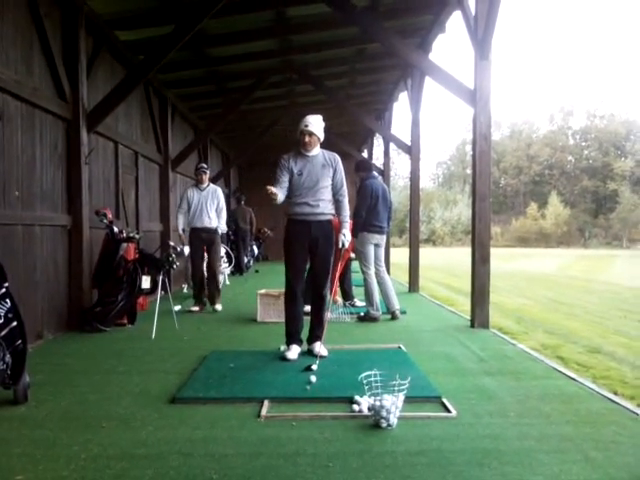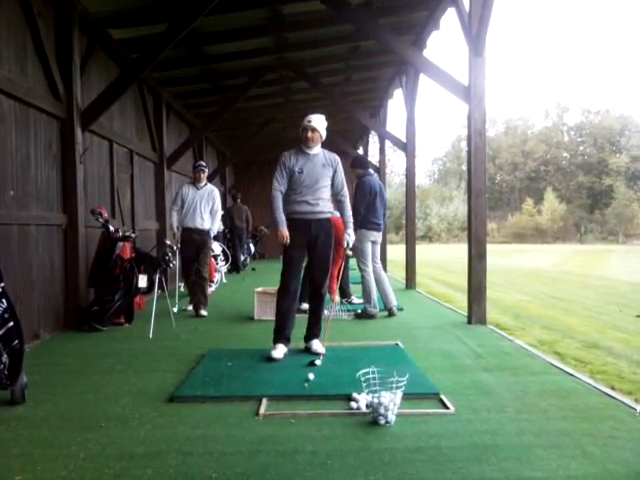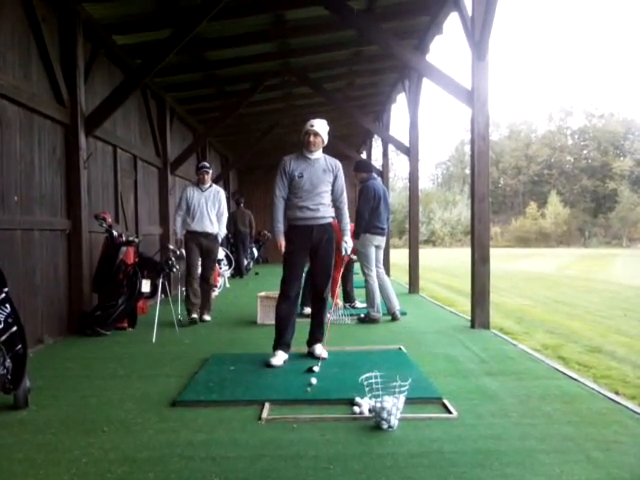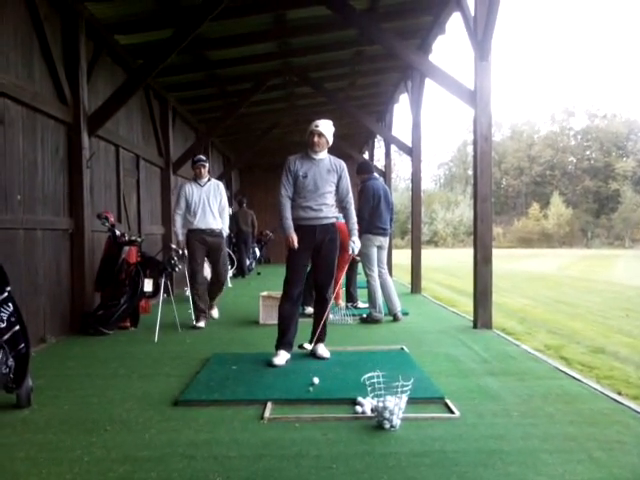
dt=0.4s
person 1, frame 1
left shoulder: (333, 160)
right shoulder: (288, 160)
left elbow: (340, 195)
right elbow: (283, 188)
left wrist: (345, 226)
right wrist: (276, 192)
left hip: (323, 227)
right hip: (297, 226)
left knee: (321, 286)
right knee: (294, 285)
left ankle: (316, 339)
right ankle: (293, 341)
person 1, frame 2
left shoulder: (332, 160)
right shoulder: (288, 158)
left elbow: (341, 194)
right elbow: (277, 190)
left wrist: (349, 226)
right wrist: (280, 224)
left hip: (323, 225)
right hip: (295, 225)
left knee: (319, 284)
right knee: (289, 283)
left ankle: (313, 337)
right ankle: (281, 340)
person 1, frame 3
left shoulder: (334, 165)
right shoulder: (289, 163)
left elbow: (340, 201)
right elbow: (279, 198)
left wrist: (346, 233)
right wrist: (279, 232)
left hip: (324, 231)
right hip: (297, 230)
left knee: (321, 289)
right knee: (290, 289)
left ankle: (316, 342)
right ankle: (281, 347)
person 1, frame 4
left shoulder: (338, 166)
right shoulder: (293, 163)
left elbow: (346, 201)
right elbow: (285, 197)
left wrist: (353, 233)
right wrist: (289, 230)
left hip: (328, 231)
right hip: (301, 230)
left knee: (324, 289)
right knee: (293, 289)
left ankle: (318, 341)
right ankle: (284, 346)
person 2, frame 1
left shoulder: (366, 185)
right shoulder: (383, 186)
left elbow: (360, 212)
right elbow: (389, 211)
left wrist: (354, 233)
left hip: (367, 233)
right hip: (381, 233)
left knee: (368, 272)
right knee: (381, 270)
left ankle: (374, 312)
right ankle: (394, 308)
person 2, frame 2
left shoulder: (363, 182)
right shoulder: (378, 183)
left elbow: (358, 210)
right elbow: (383, 208)
left wrist: (352, 231)
left hip: (364, 231)
right hip: (377, 230)
left knee: (366, 270)
right knee: (377, 267)
left ankle: (371, 309)
right ankle: (391, 305)
person 2, frame 3
left shoulder: (367, 186)
right shoulder: (381, 186)
left elbow: (362, 214)
right elbow: (386, 212)
left wrist: (356, 236)
left hip: (368, 235)
right hip: (381, 235)
left knee: (370, 274)
right knee: (380, 272)
left ankle: (374, 313)
right ankle: (394, 309)
person 2, frame 4
left shoulder: (367, 186)
right shoulder: (384, 187)
left elbow: (363, 214)
right elbow: (391, 212)
left wrist: (358, 236)
left hip: (370, 235)
right hip: (384, 235)
left knee: (372, 274)
right knee: (383, 272)
left ankle: (376, 314)
right ankle: (396, 310)
person 3, frame 1
left shoulder: (216, 191)
right shoulder: (189, 192)
left elbow: (222, 212)
right elbow: (182, 212)
left wrist: (219, 230)
right wrist: (181, 231)
left hip: (212, 232)
right hip: (195, 233)
left knee: (213, 266)
right knee: (196, 268)
left ankle: (215, 299)
right ankle: (199, 301)
person 3, frame 2
left shoulder: (213, 191)
right shoulder: (184, 189)
left elbow: (216, 214)
right elbow: (175, 209)
left wrist: (211, 233)
right wrist: (175, 229)
left hip: (204, 234)
right hip: (187, 233)
left knee: (202, 270)
right knee: (188, 269)
left ankle: (200, 305)
right ankle: (194, 298)
person 3, frame 3
left shoulder: (218, 192)
right shoulder: (188, 191)
left elbow: (222, 216)
right elbow: (180, 213)
left wrist: (219, 236)
right wrist: (179, 234)
left hip: (211, 237)
right hip: (192, 236)
left knee: (207, 276)
right knee: (192, 273)
left ankle: (204, 310)
right ankle: (193, 311)
person 3, frame 4
left shoulder: (218, 186)
right shoulder: (186, 188)
left elbow: (224, 211)
right elbow: (179, 213)
left wrist: (223, 232)
right wrist: (180, 236)
left hip: (216, 234)
right hip: (195, 235)
left knee: (221, 273)
right knee: (197, 276)
left ankle: (210, 301)
right ankle: (201, 315)
